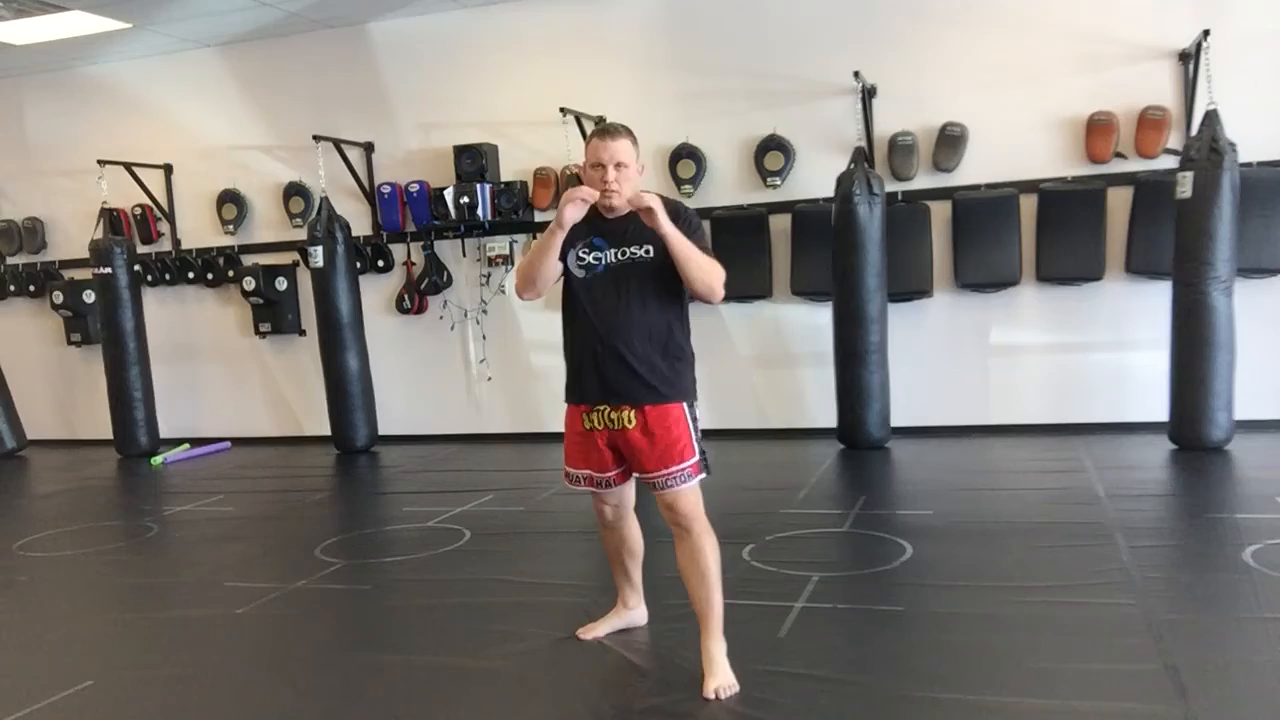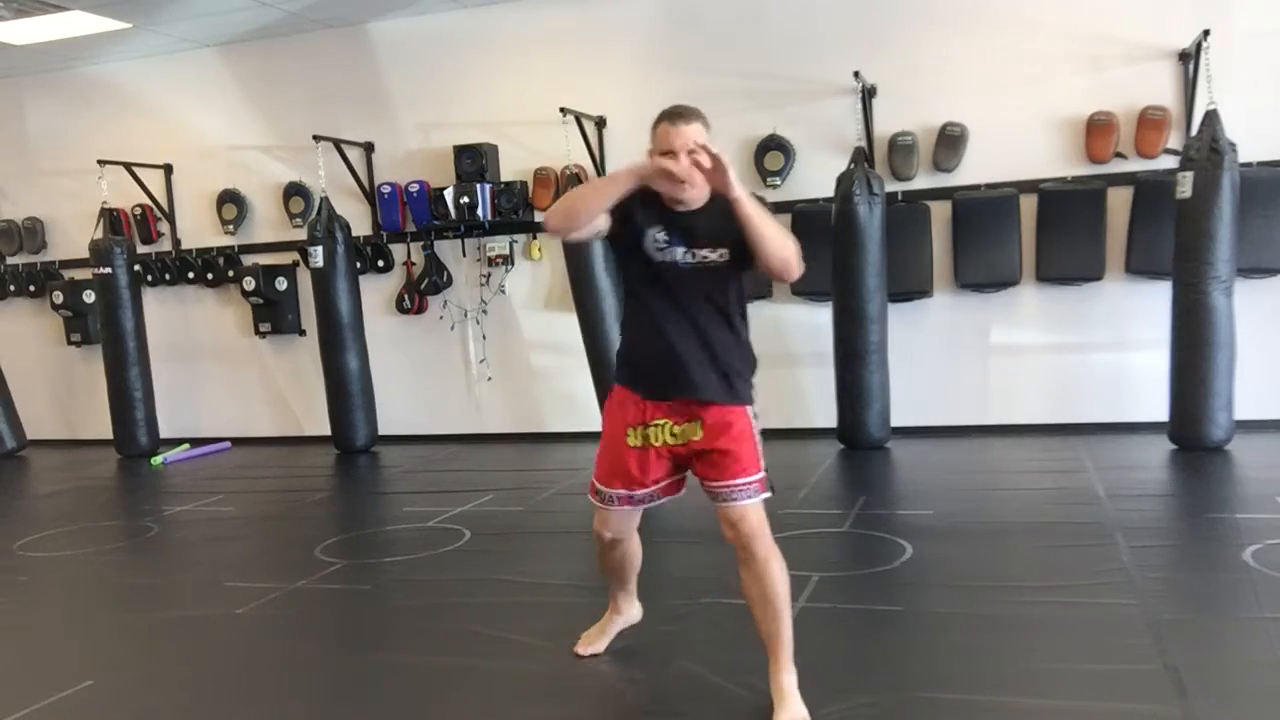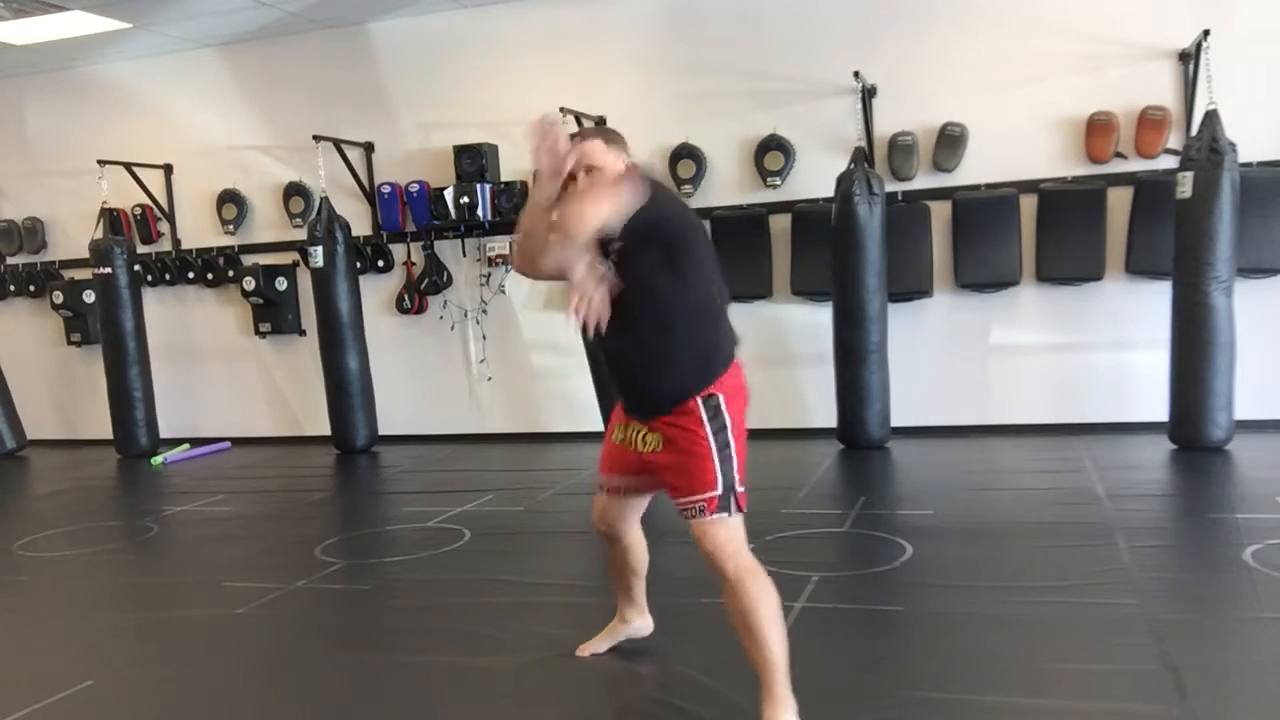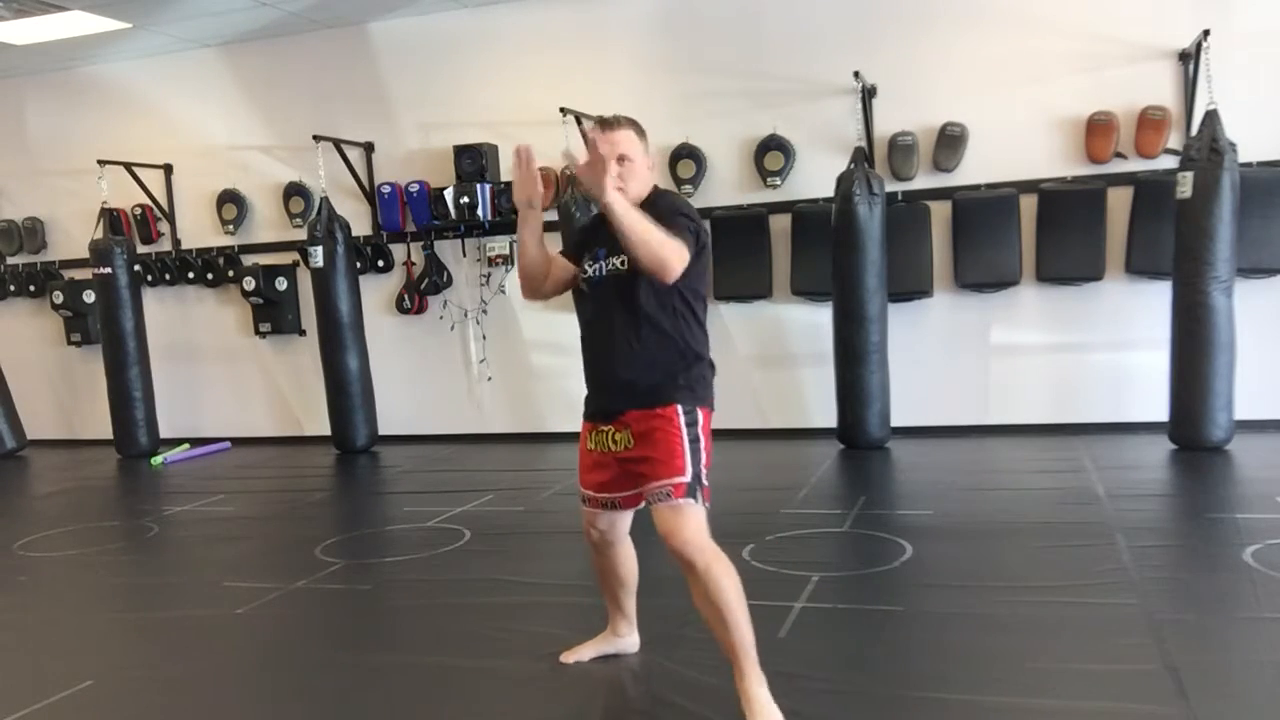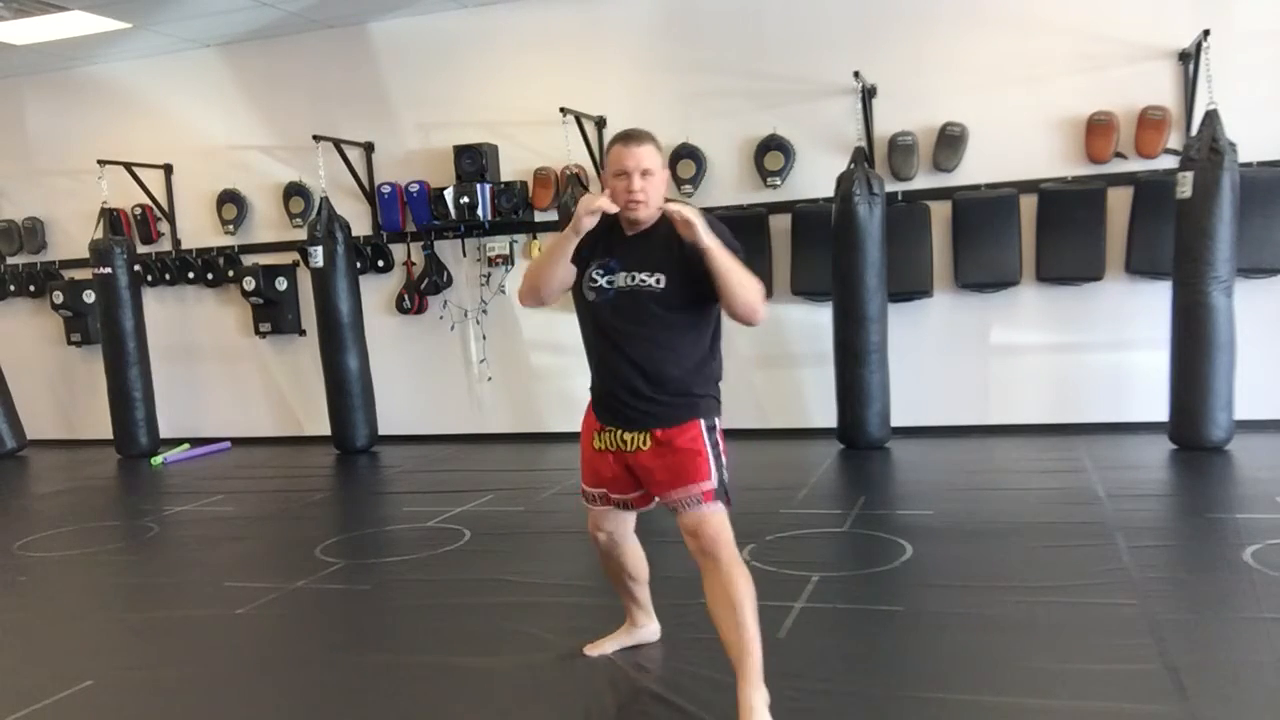
dt=1s
person 1, frame 1
left shoulder: (672, 216)
right shoulder: (574, 228)
left elbow: (712, 289)
right elbow: (527, 288)
left wrist: (657, 219)
right wrist: (560, 226)
left hip: (660, 394)
right hip: (591, 397)
left knee: (684, 512)
right knee: (611, 506)
left ankle: (714, 646)
right ankle: (630, 604)
person 1, frame 2
left shoulder: (735, 210)
right shoulder: (635, 207)
left elbow: (788, 268)
right elbow: (560, 224)
left wrist: (734, 190)
right wrist: (628, 177)
left hip: (719, 400)
right hip: (640, 397)
left knee: (748, 532)
right knee: (610, 525)
right ankle: (623, 606)
person 1, frame 3
left shoulder: (653, 202)
right shoulder: (598, 236)
left elbow: (587, 213)
right elbow: (526, 257)
left wrist: (586, 264)
right wrist: (546, 174)
left hip: (700, 399)
right hip: (644, 404)
left knee: (723, 549)
right knee: (611, 518)
right ankle: (631, 616)
person 1, frame 4
left shoulder: (668, 217)
right shoulder: (595, 230)
left elbow: (666, 264)
right elbow: (536, 284)
left wrist: (620, 197)
right wrist: (527, 210)
left hip: (671, 407)
right hip: (609, 410)
left knee: (686, 540)
right knee: (603, 527)
right ankle: (622, 630)
person 1, frame 5
left shoulder: (697, 231)
right shoulder: (592, 237)
left elbow: (753, 311)
right elbow: (531, 294)
left wrist: (702, 239)
right wrist: (574, 230)
left hip: (683, 416)
right hip: (610, 415)
left knee: (711, 541)
right knee: (607, 531)
right ankle: (641, 621)
